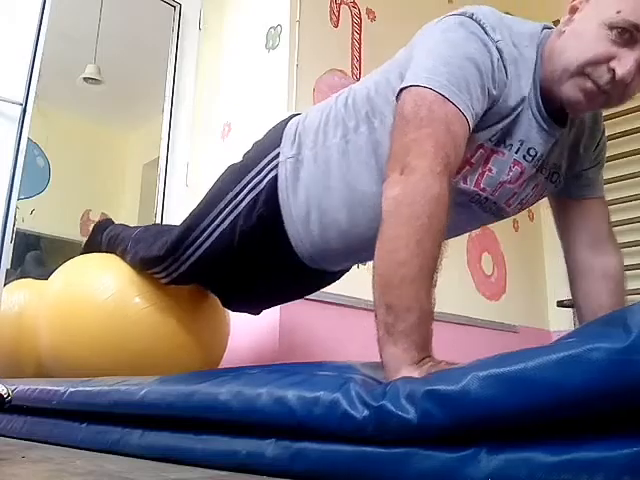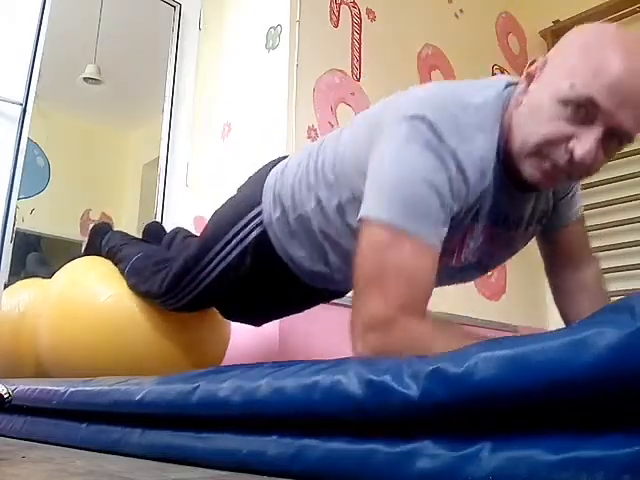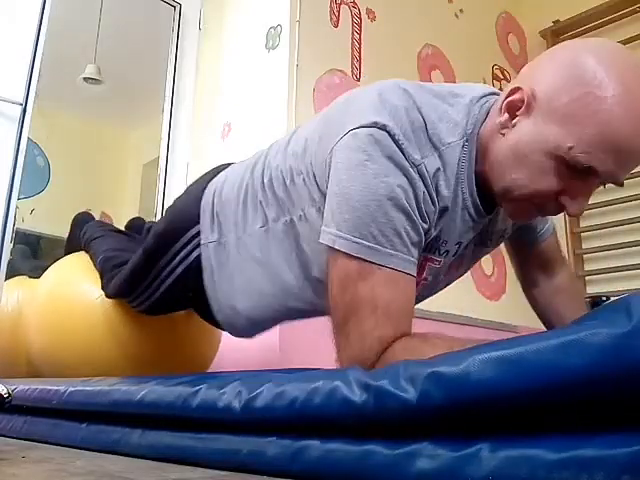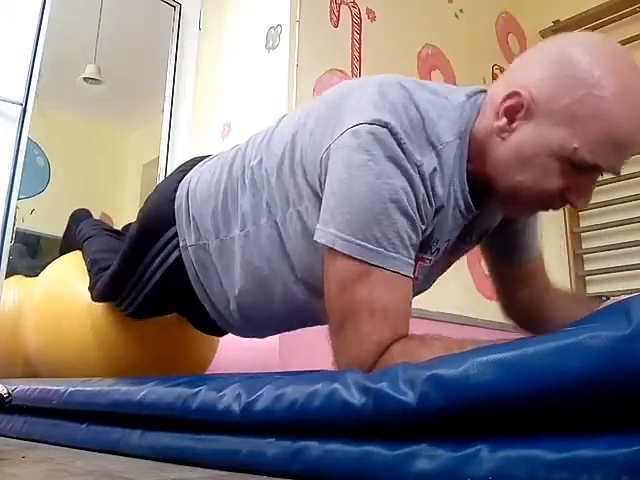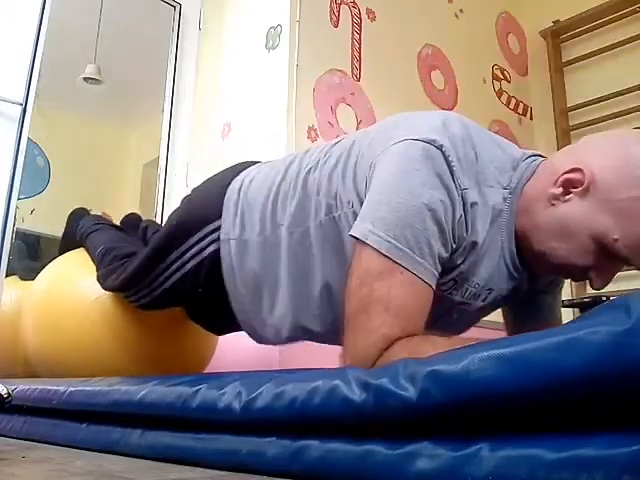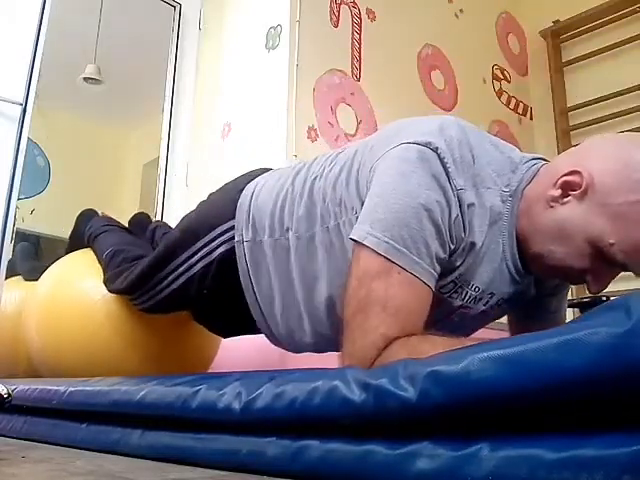
dt=0.4s
person 1, frame 1
left shoulder: (585, 130)
left elbow: (595, 255)
right elbow: (413, 181)
right wrist: (408, 360)
right hip: (288, 183)
left knee: (235, 293)
right knee: (173, 263)
left ankle: (128, 239)
right ankle: (112, 238)
person 1, frame 2
left shoulder: (558, 160)
right shoulder: (433, 135)
left elbow: (575, 271)
right elbow: (379, 332)
left hip: (331, 266)
right hip: (279, 223)
left knee: (237, 308)
right knee: (167, 286)
left ankle: (169, 239)
right ankle: (111, 243)
person 1, frame 3
left shoulder: (525, 157)
right shoulder: (392, 145)
left elbow: (546, 272)
right elbow: (369, 360)
right hip: (219, 230)
left knee: (202, 312)
right knee: (130, 287)
left ankle: (140, 234)
right ankle: (92, 233)
person 1, frame 4
left shoulder: (509, 160)
right shoulder: (387, 140)
left elbow: (528, 301)
right elbow: (368, 362)
right hip: (195, 226)
left knee: (201, 322)
right knee: (120, 293)
left ankle: (108, 234)
right ankle: (87, 231)
person 1, frame 5
left shoulder: (540, 241)
right shoulder: (437, 163)
right elbow: (371, 359)
right hip: (231, 225)
left knee: (202, 317)
right knee: (130, 281)
left ankle: (139, 232)
right ankle: (88, 230)
person 1, frame 6
left shoulder: (546, 252)
right shoulder: (436, 169)
right elbow: (368, 359)
right hip: (245, 232)
left knee: (206, 321)
right knee: (137, 281)
left ankle: (149, 234)
right ankle: (99, 231)
